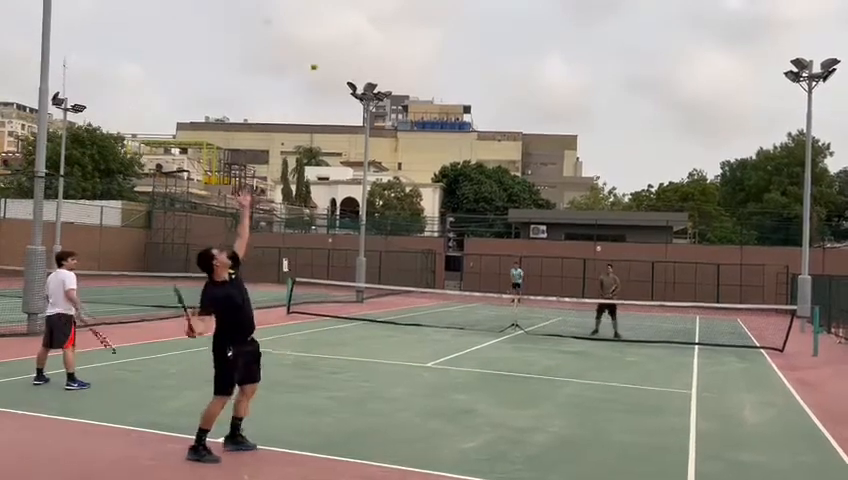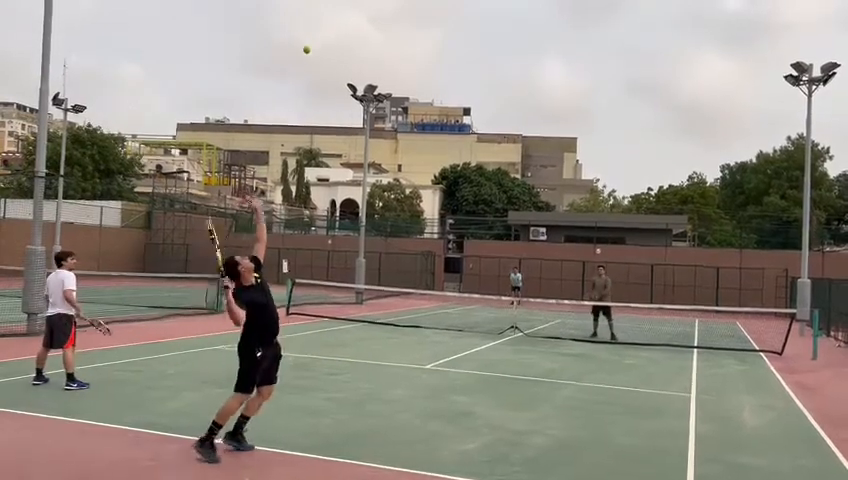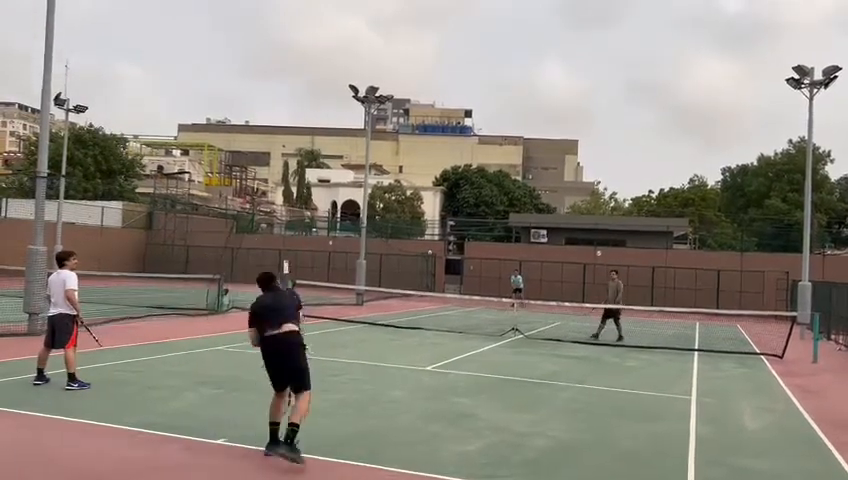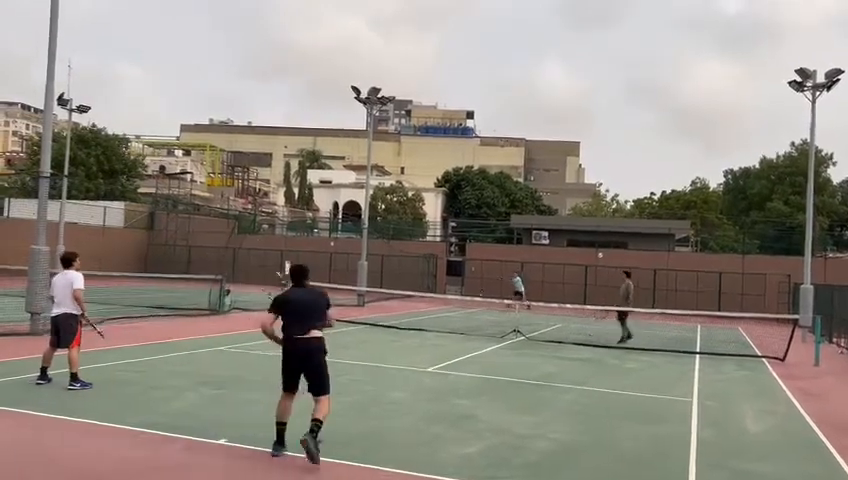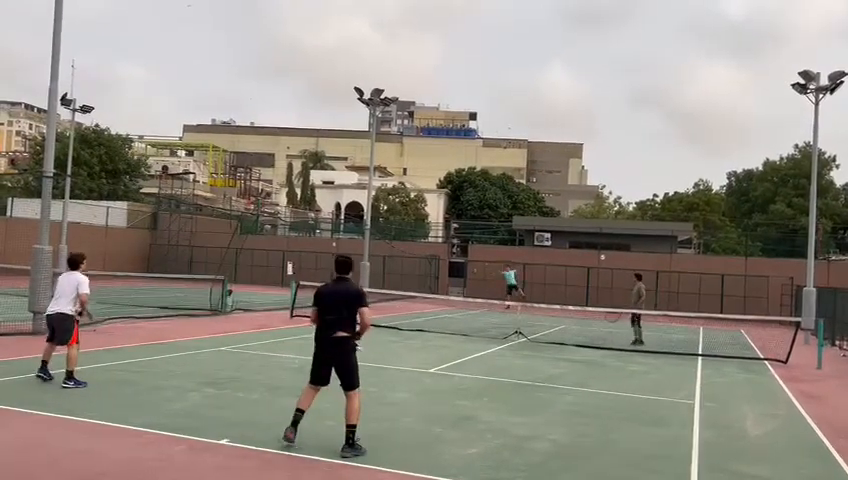
dt=0.5s
person 1, frame 1
left shoulder: (233, 272)
right shoulder: (211, 292)
left elbow: (242, 238)
right elbow: (202, 321)
left wrist: (245, 209)
right wrist: (193, 329)
left hip: (248, 343)
right hip: (228, 348)
left knee: (248, 390)
right knee: (222, 398)
left ankle: (234, 437)
right ankle: (197, 447)
person 1, frame 2
left shoulder: (257, 275)
right shoulder: (242, 294)
left elbow: (261, 241)
right elbow: (238, 321)
left wrist: (259, 213)
right wrist: (228, 297)
left hip: (270, 345)
right hip: (255, 348)
left knee: (265, 392)
right knee: (241, 395)
left ankle: (235, 435)
right ankle: (206, 441)
person 1, frame 3
left shoulder: (256, 305)
right shoulder: (289, 295)
left elbow: (254, 340)
left hip: (268, 344)
right hip: (290, 341)
left knee: (280, 393)
right knee: (303, 394)
left ankle: (274, 441)
right ankle: (289, 443)
person 1, frame 4
left shoulder: (282, 297)
right shoulder: (321, 295)
left elbow: (266, 327)
right elbow: (329, 323)
left wrist: (280, 341)
left hip: (291, 347)
right hip: (314, 346)
left knee: (287, 394)
right knee: (322, 400)
left ankle: (279, 442)
right ankle: (311, 436)
person 1, frame 5
left shoulder: (322, 290)
right shoulder: (357, 291)
left elbow: (314, 319)
right elbow: (366, 322)
right wrist: (357, 334)
left hip: (322, 343)
right hip: (344, 344)
left knee: (312, 387)
right knee: (353, 394)
left ankle: (293, 426)
right ankle: (350, 444)
person 2, frame 1
left shoulder: (51, 276)
right shoulder: (69, 275)
right elbow: (70, 295)
right wrist: (80, 310)
left hip: (50, 315)
right hip: (64, 315)
left knee: (45, 346)
right knee: (69, 347)
left ankle: (39, 376)
right ankle: (71, 380)
person 2, frame 2
left shoulder: (51, 276)
right shoulder: (68, 275)
left elbow: (47, 297)
right elbow: (68, 295)
right wrist: (78, 309)
left hip: (51, 315)
right hip: (64, 316)
left knee: (45, 347)
right knee: (68, 347)
left ankle: (38, 376)
right ankle: (71, 380)
person 2, frame 3
left shoulder: (52, 276)
right shoulder: (70, 275)
left elbow: (49, 297)
right elbow: (69, 295)
right wrist: (78, 311)
left hip: (52, 315)
right hip: (66, 315)
left knee: (47, 346)
right knee: (70, 347)
left ankle: (40, 376)
right ankle: (72, 381)
person 2, frame 4
left shoulder: (56, 277)
right shoulder: (77, 275)
left elbow: (52, 297)
right elbow: (77, 294)
right wrist: (83, 310)
left hip: (55, 315)
right hip: (69, 316)
left knee: (52, 346)
right knee: (74, 347)
left ankle: (42, 375)
right ankle: (74, 380)
person 2, frame 5
left shoulder: (62, 276)
right shoulder: (82, 278)
right elbow: (83, 299)
right wrist: (83, 310)
left hip: (51, 313)
right hip: (65, 315)
left knee: (51, 342)
right knee: (73, 345)
left ankle: (43, 369)
right ankle: (69, 379)
